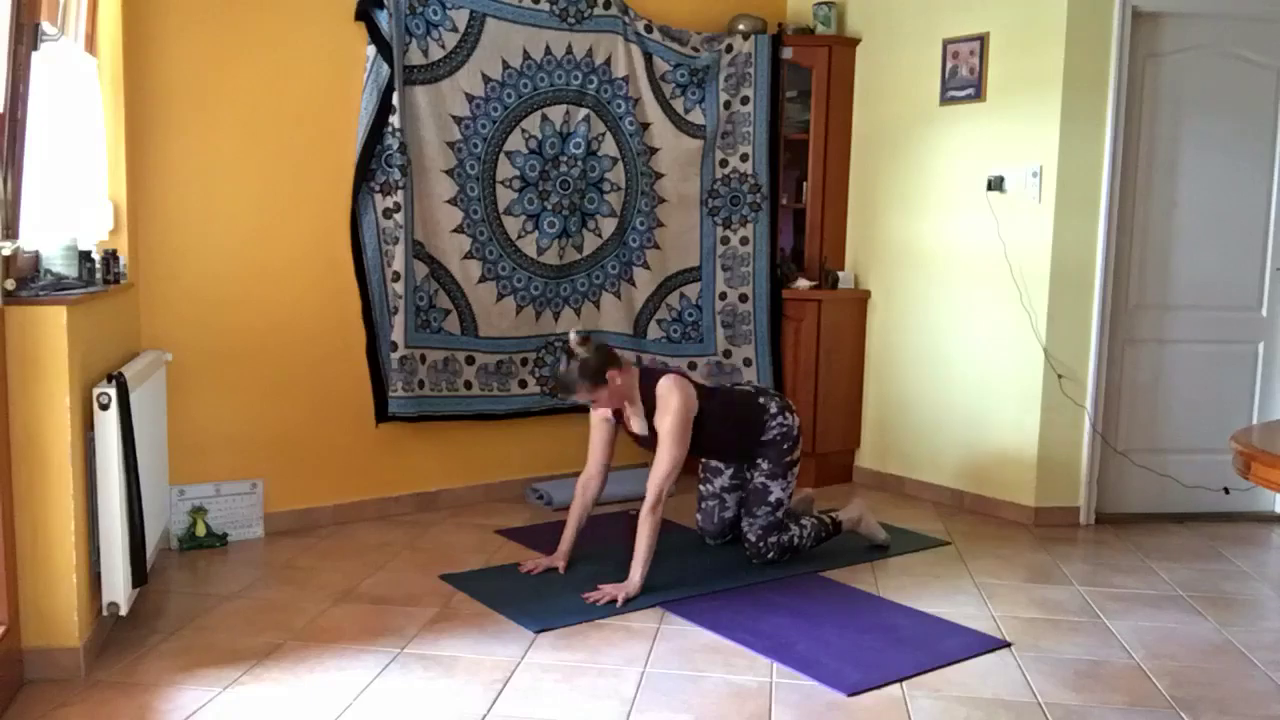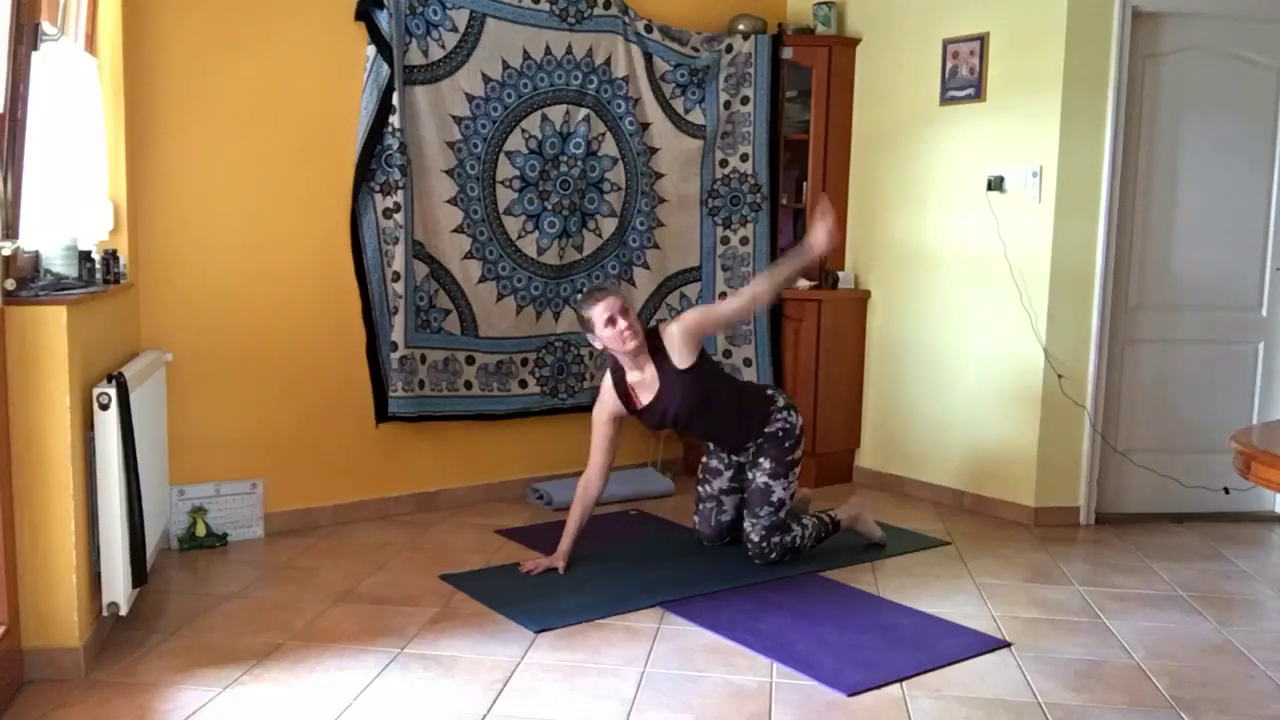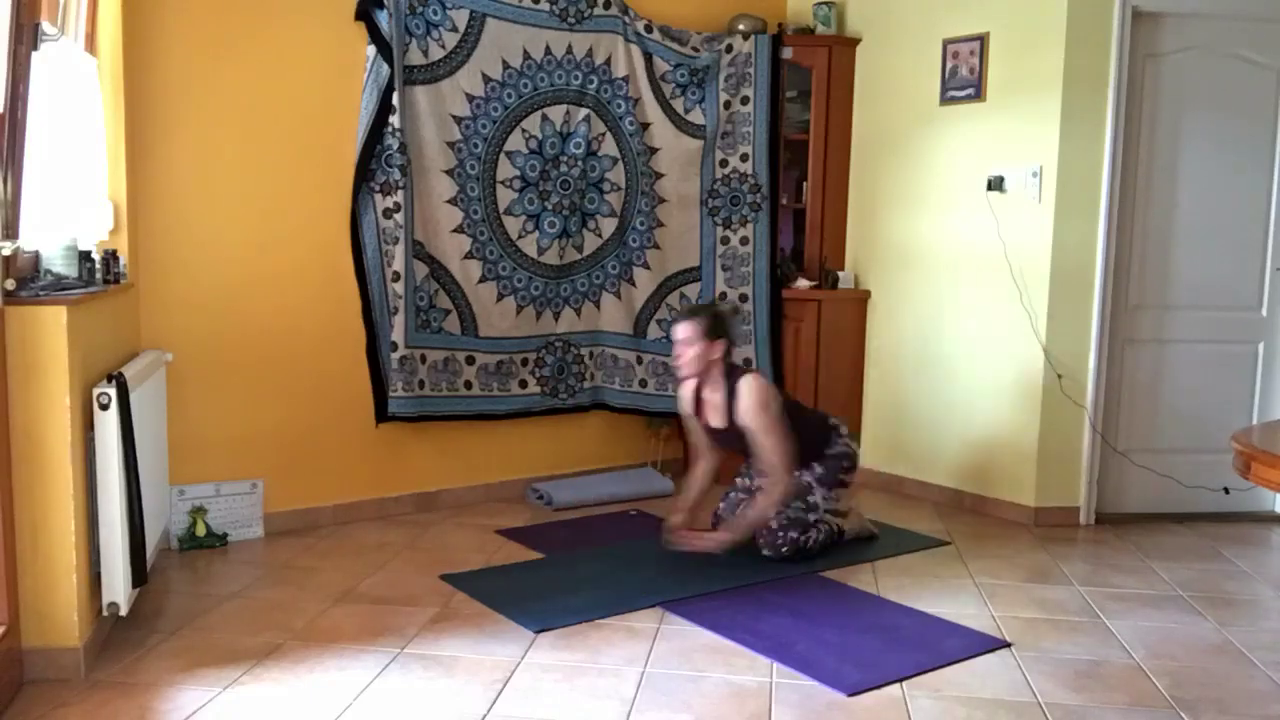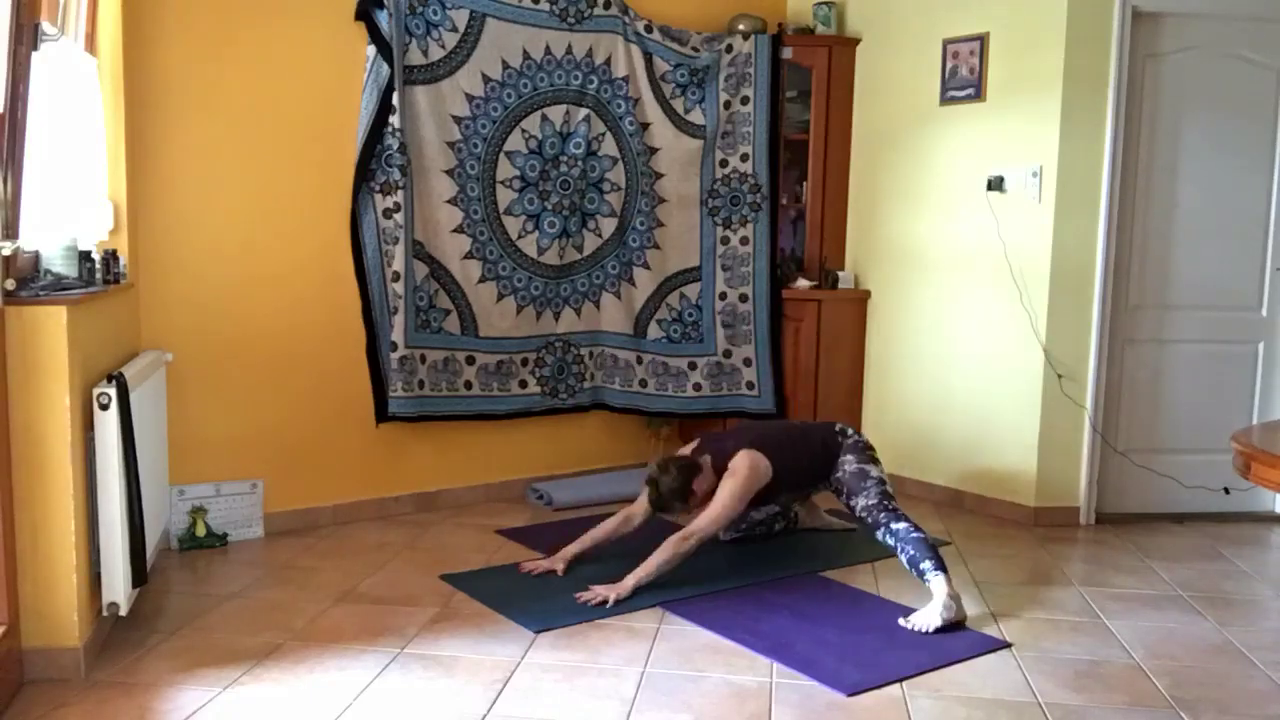
dt=0.4s
person 1, frame 1
left shoulder: (671, 397)
right shoulder: (609, 398)
left elbow: (655, 499)
right elbow: (590, 480)
left wrist: (634, 582)
right wrist: (562, 551)
left hip: (770, 426)
right hip: (726, 438)
left knee: (763, 546)
right knee: (713, 530)
left ankle: (848, 517)
right ankle: (790, 504)
person 1, frame 2
left shoulder: (677, 338)
right shoulder: (612, 391)
left elbow: (746, 302)
right elbow: (592, 480)
left wrist: (810, 250)
right wrist: (562, 552)
left hip: (770, 428)
right hip: (726, 446)
left knee: (763, 546)
right knee: (712, 532)
left ankle: (846, 516)
right ankle: (788, 501)
person 1, frame 3
left shoulder: (751, 392)
right shoulder: (689, 393)
left elbow: (780, 477)
right elbow: (707, 460)
left wrist: (730, 534)
right wrist: (683, 511)
left hip: (826, 459)
left knee: (778, 541)
left ankle: (845, 525)
right ankle: (819, 509)
person 1, frame 4
left shoulder: (743, 469)
right shoulder: (693, 462)
left elbow: (690, 536)
right elbow: (633, 515)
left wrist: (627, 584)
right wrist: (565, 555)
left hip: (842, 451)
left knee: (877, 513)
right knee: (732, 527)
left ankle: (944, 595)
right ankle: (802, 513)
